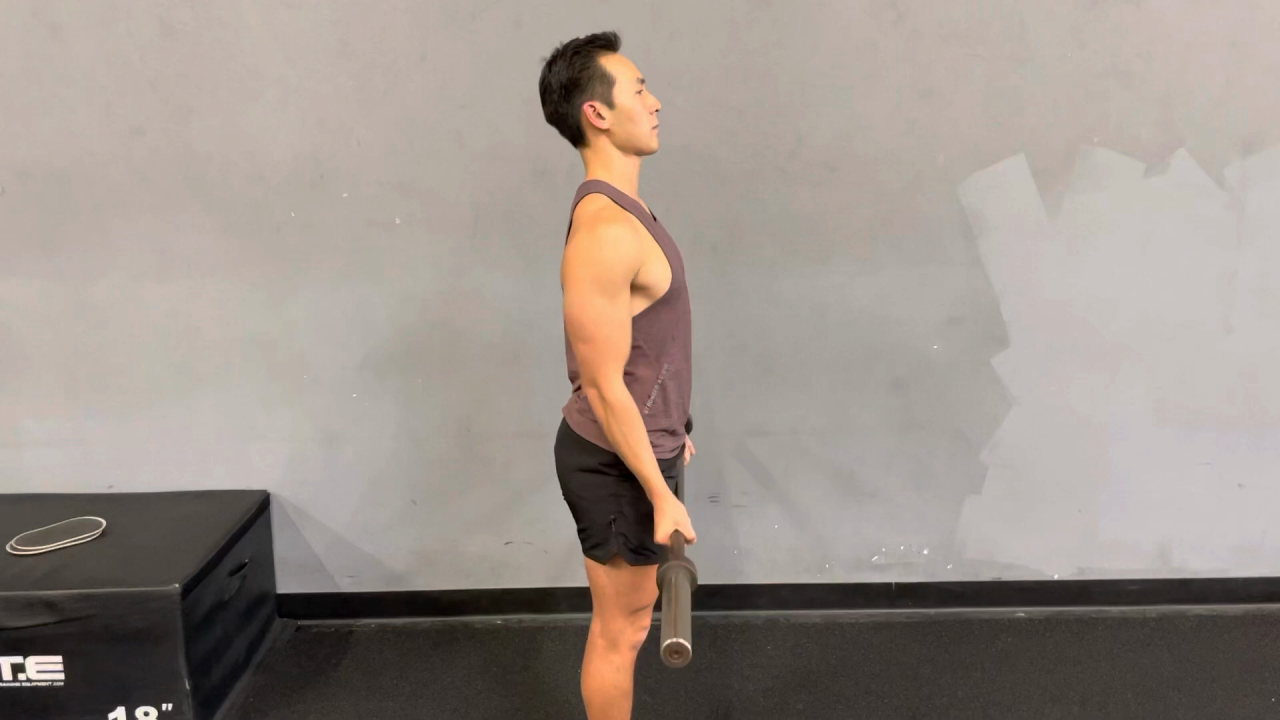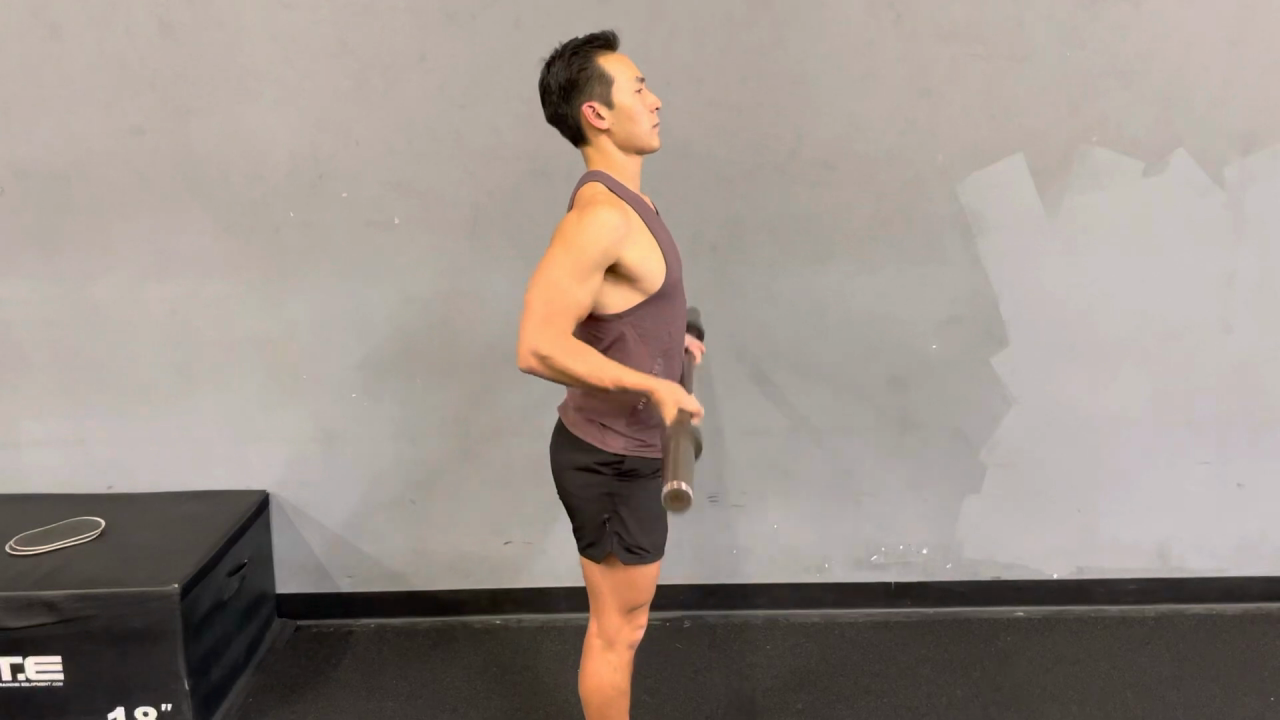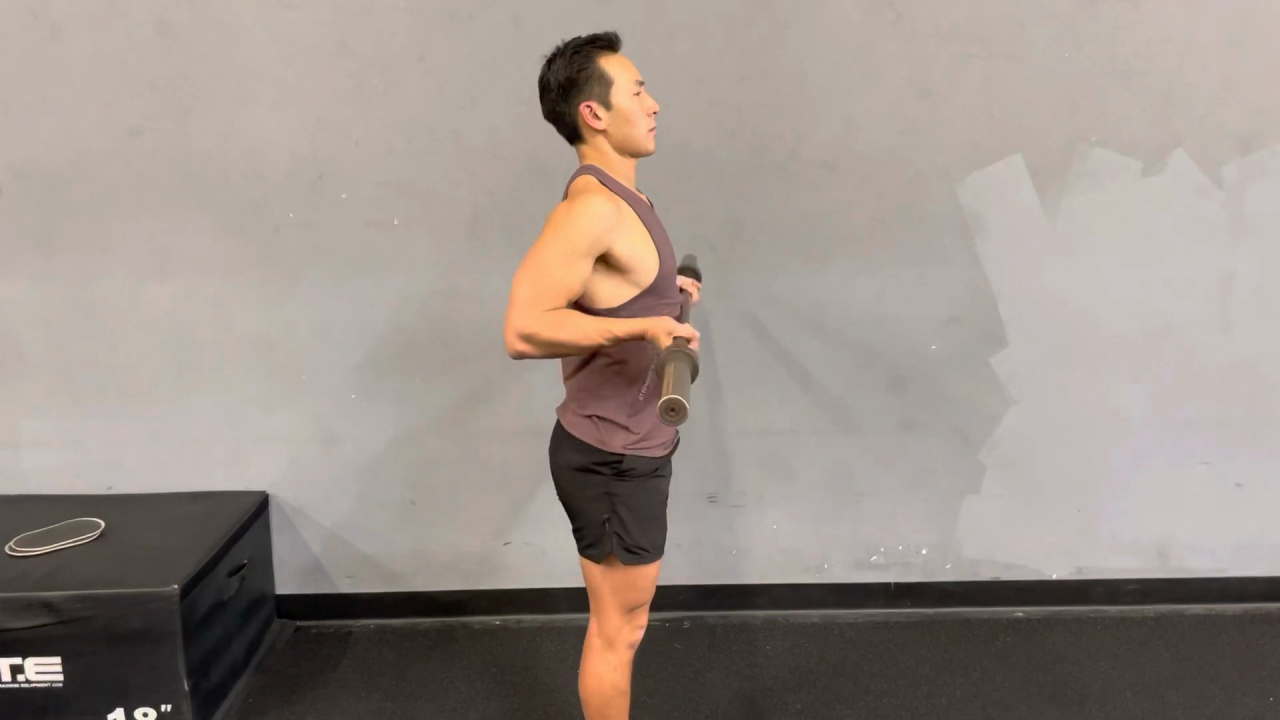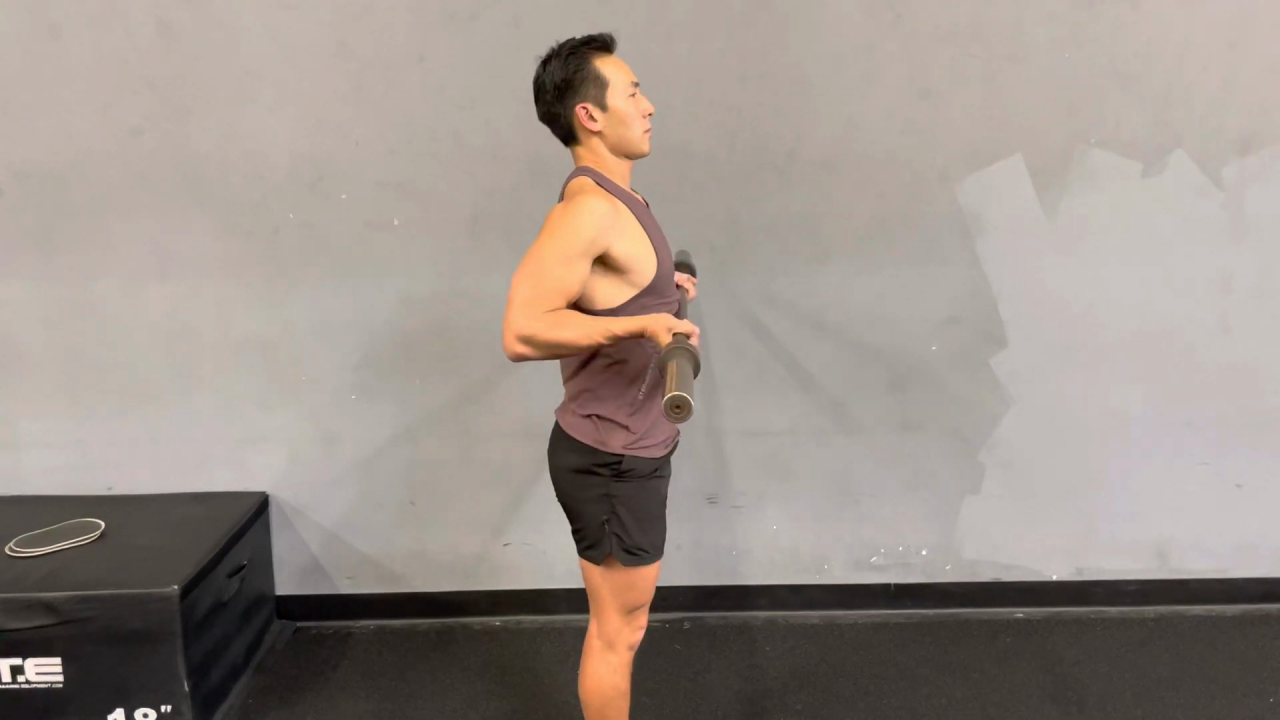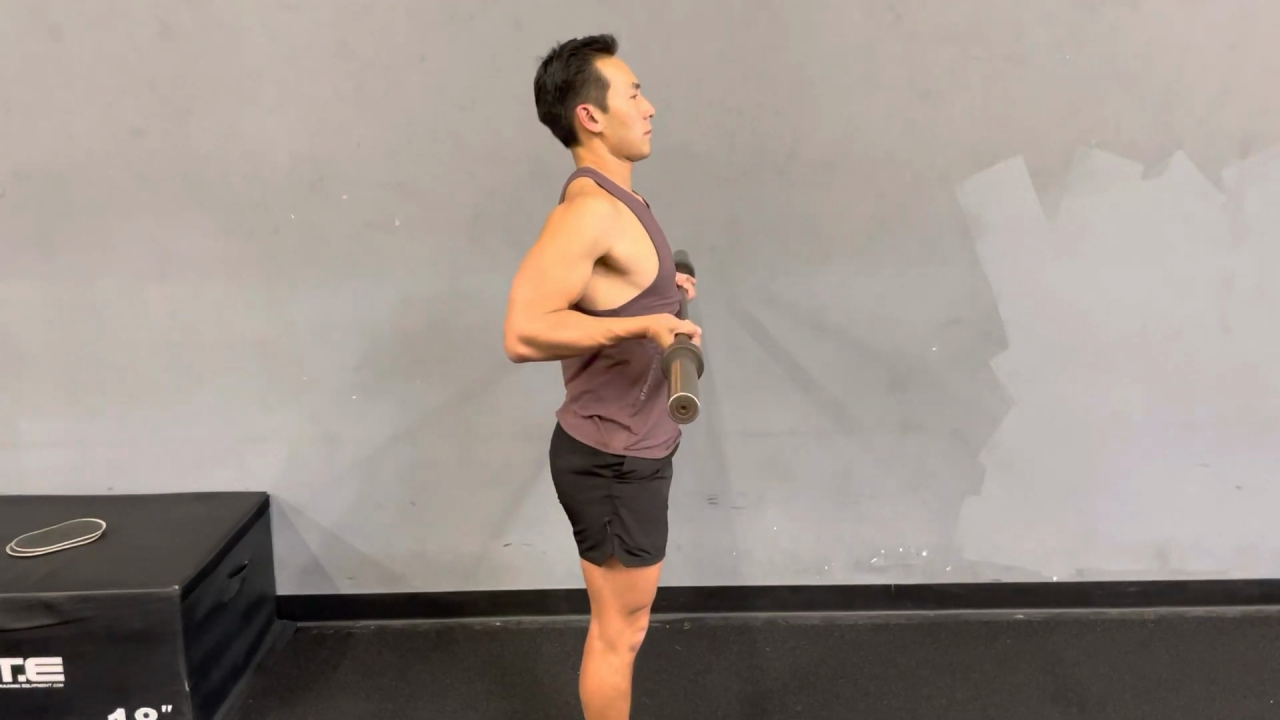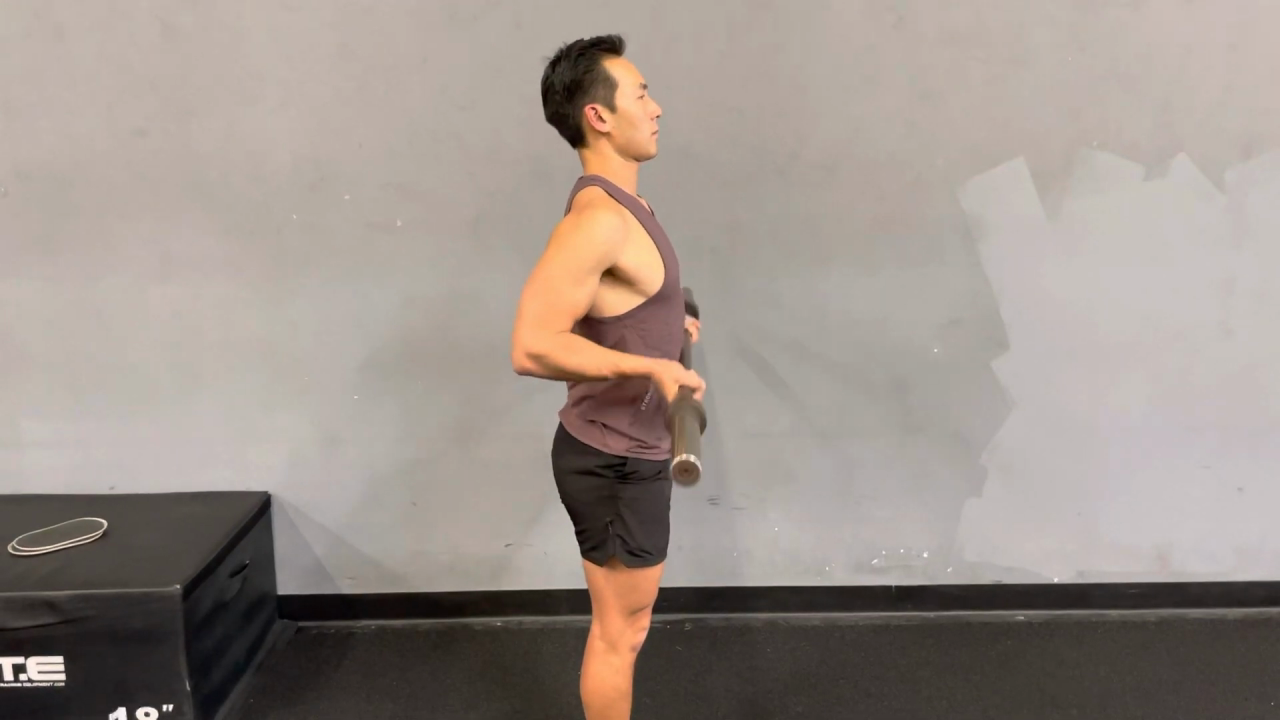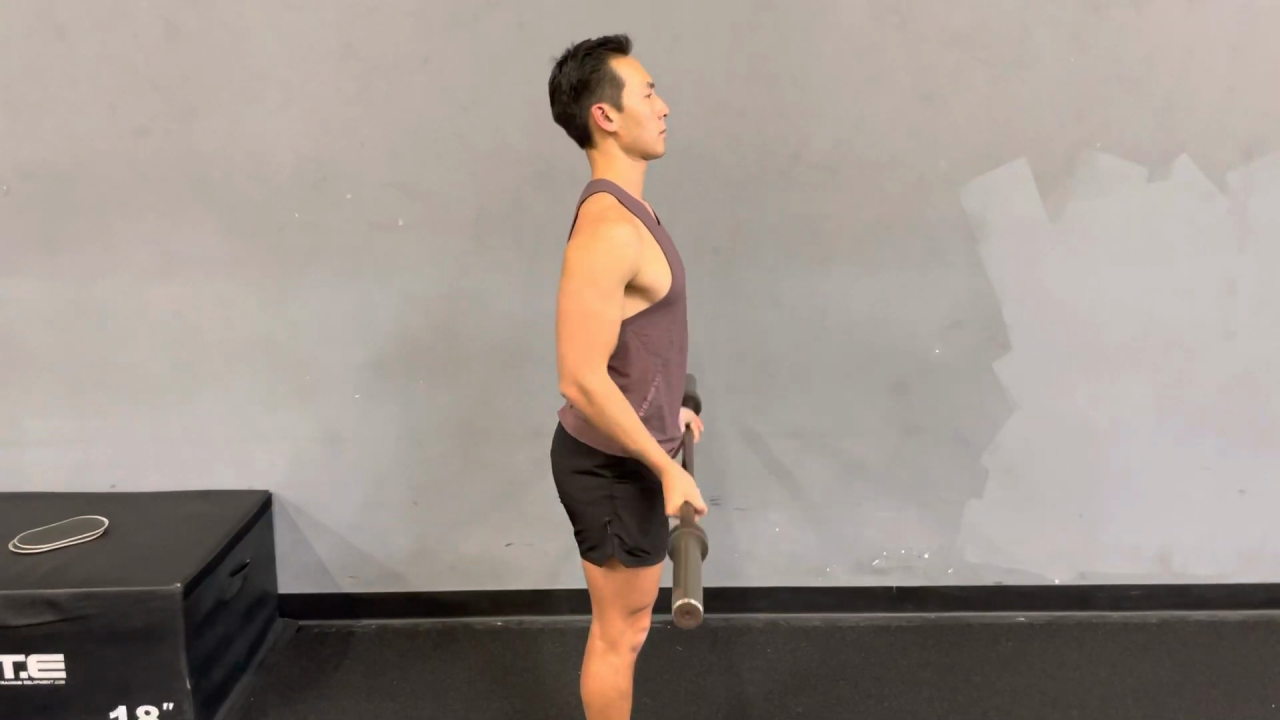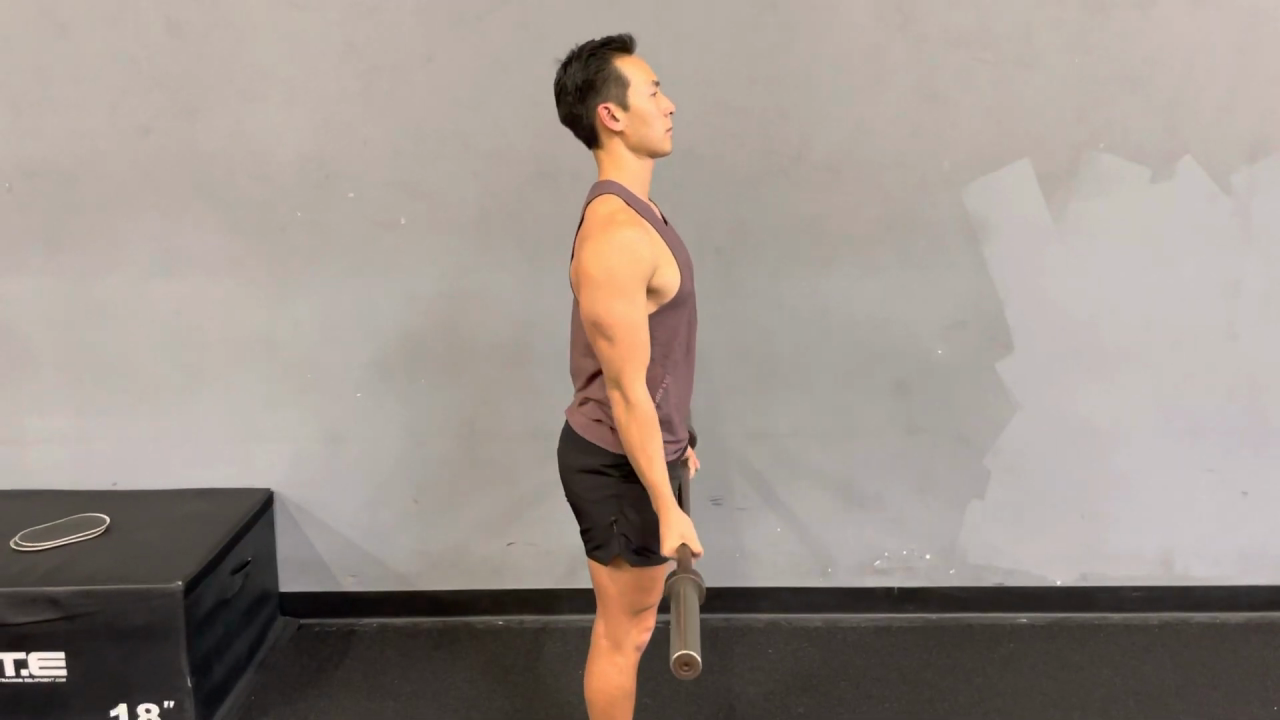
dt=0.4s
person 1, frame 1
left shoulder: (618, 209)
right shoulder: (606, 231)
right elbow: (604, 384)
left wrist: (671, 431)
right wrist: (661, 497)
left hip: (636, 449)
right hip: (617, 463)
left knee: (623, 624)
right knee: (621, 630)
person 1, frame 2
left shoulder: (623, 202)
right shoulder: (601, 215)
right elbow: (538, 346)
left wrist: (672, 340)
right wrist: (653, 386)
left hip: (624, 448)
right hip: (614, 456)
left knee: (620, 623)
right knee: (618, 628)
person 1, frame 3
left shoulder: (618, 197)
right shoulder: (593, 206)
right elbow: (523, 328)
left wrist: (666, 289)
right wrist: (643, 326)
left hip: (627, 447)
right hip: (612, 456)
left knee: (621, 622)
right knee: (618, 628)
person 1, frame 4
left shoulder: (615, 199)
right shoulder: (589, 208)
right elbow: (523, 330)
left wrist: (661, 285)
right wrist: (642, 324)
left hip: (628, 448)
right hip: (611, 457)
left knee: (619, 624)
right knee: (618, 630)
person 1, frame 5
left shoulder: (614, 200)
right shoulder: (590, 209)
right elbow: (524, 331)
left wrist: (663, 287)
right wrist: (644, 324)
left hip: (629, 449)
right hip: (613, 458)
left knee: (621, 625)
right knee: (619, 631)
person 1, frame 6
left shoulder: (621, 205)
right shoulder: (599, 218)
right elbow: (532, 346)
left wrist: (670, 319)
right wrist: (652, 367)
left hip: (628, 450)
right hip: (614, 459)
left knee: (622, 625)
right knee: (620, 631)
person 1, frame 7
left shoulder: (625, 211)
right shoulder: (610, 228)
right elbow: (582, 379)
left wrist: (671, 408)
right wrist: (667, 468)
left hip: (626, 455)
right hip: (614, 465)
left knee: (623, 624)
right knee: (621, 631)
person 1, frame 8
left shoulder: (632, 211)
right shoulder: (617, 233)
right elbow: (626, 390)
left wrist: (676, 442)
right wrist: (668, 508)
left hip: (635, 453)
right hip: (620, 464)
left knee: (626, 625)
right knee: (625, 631)
